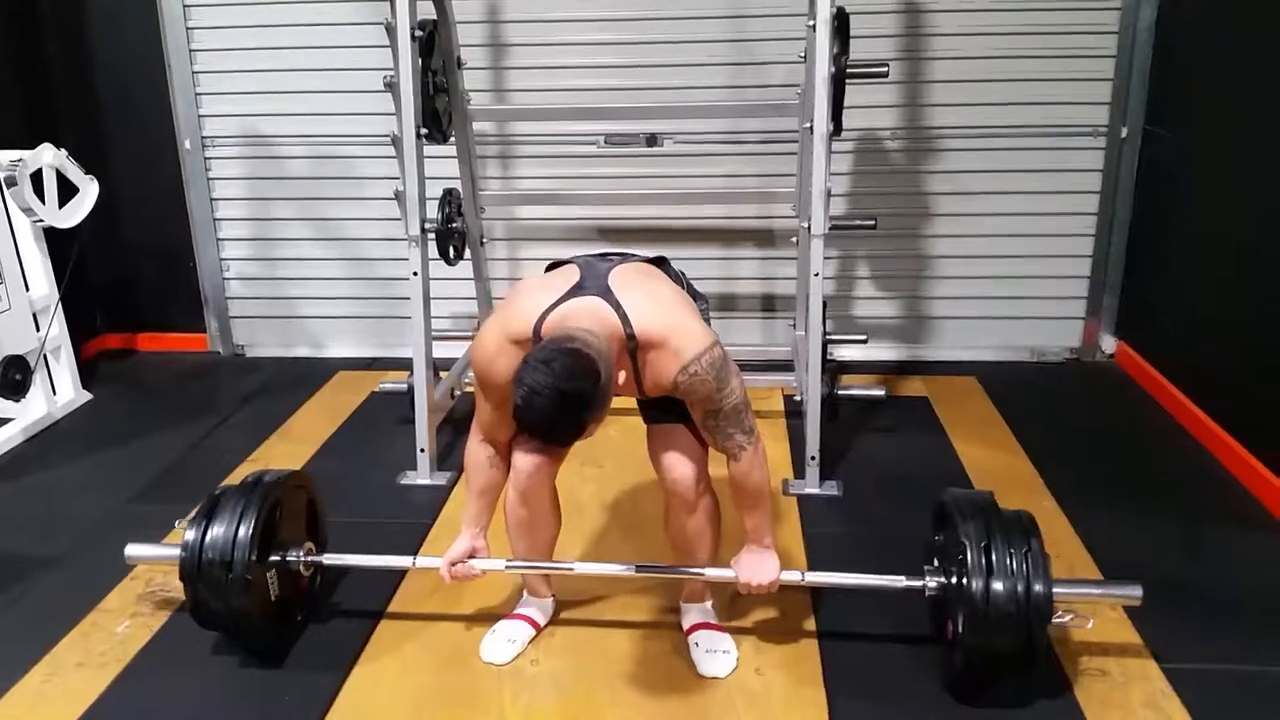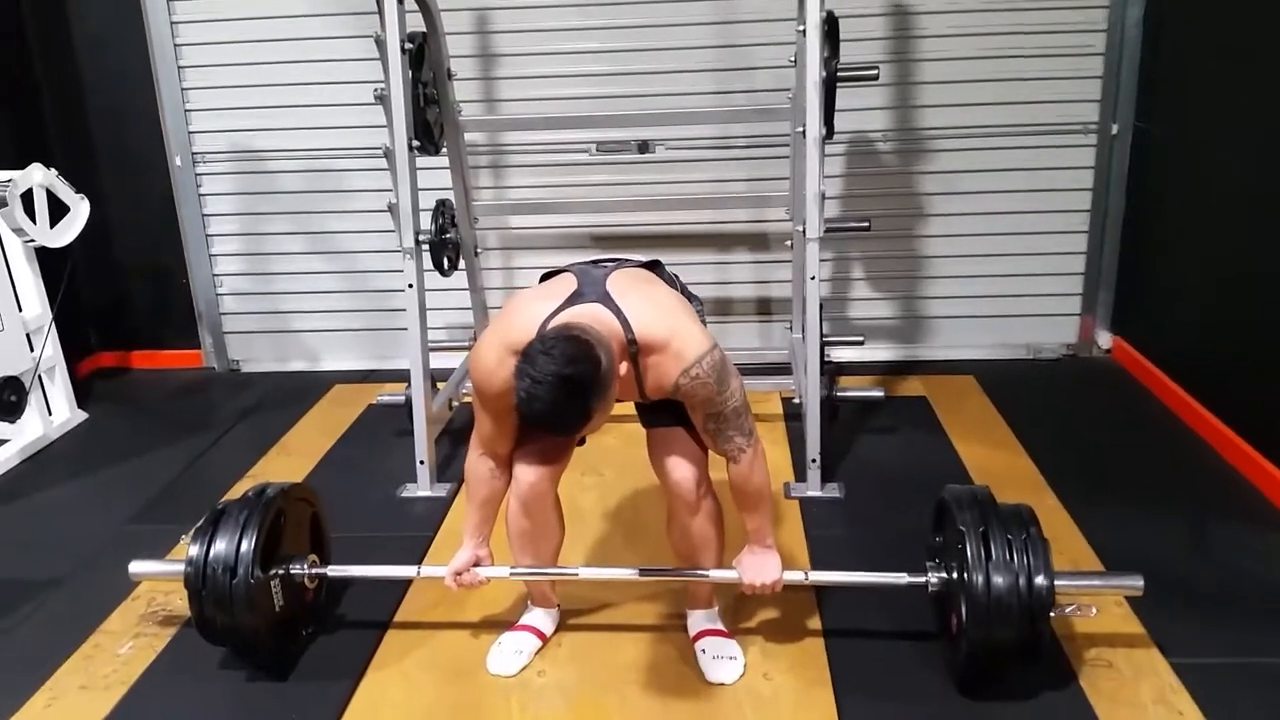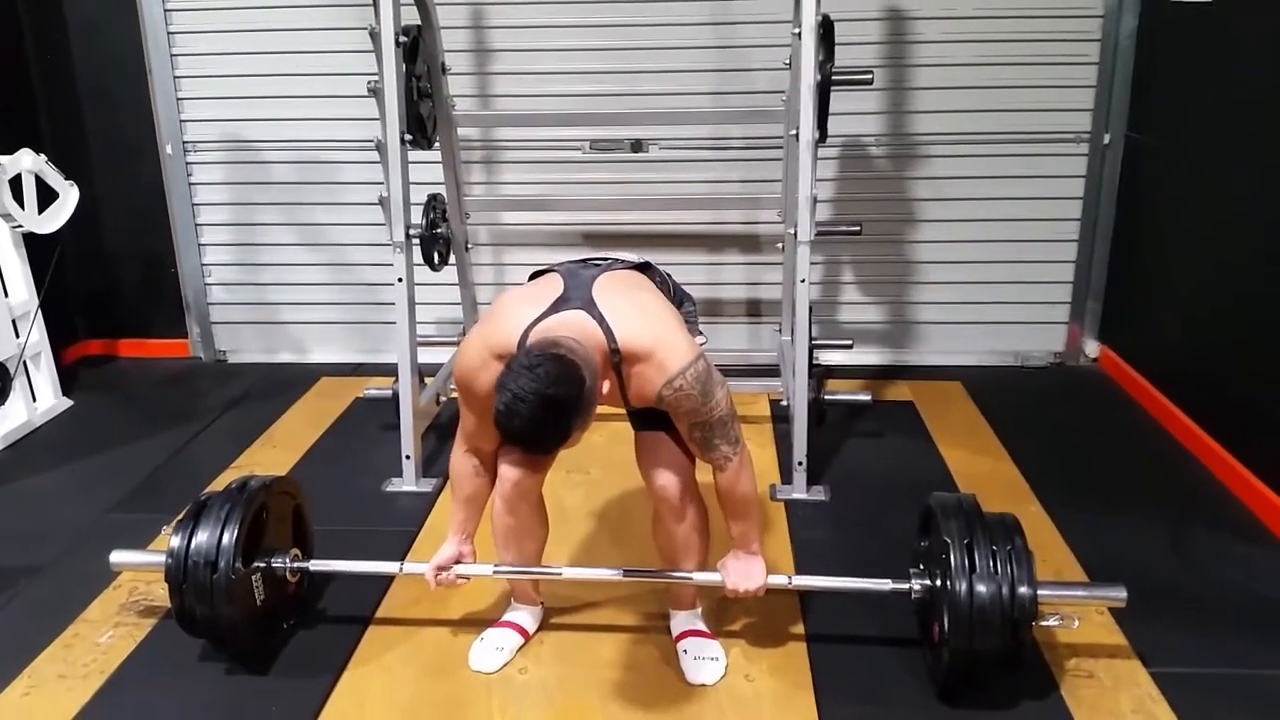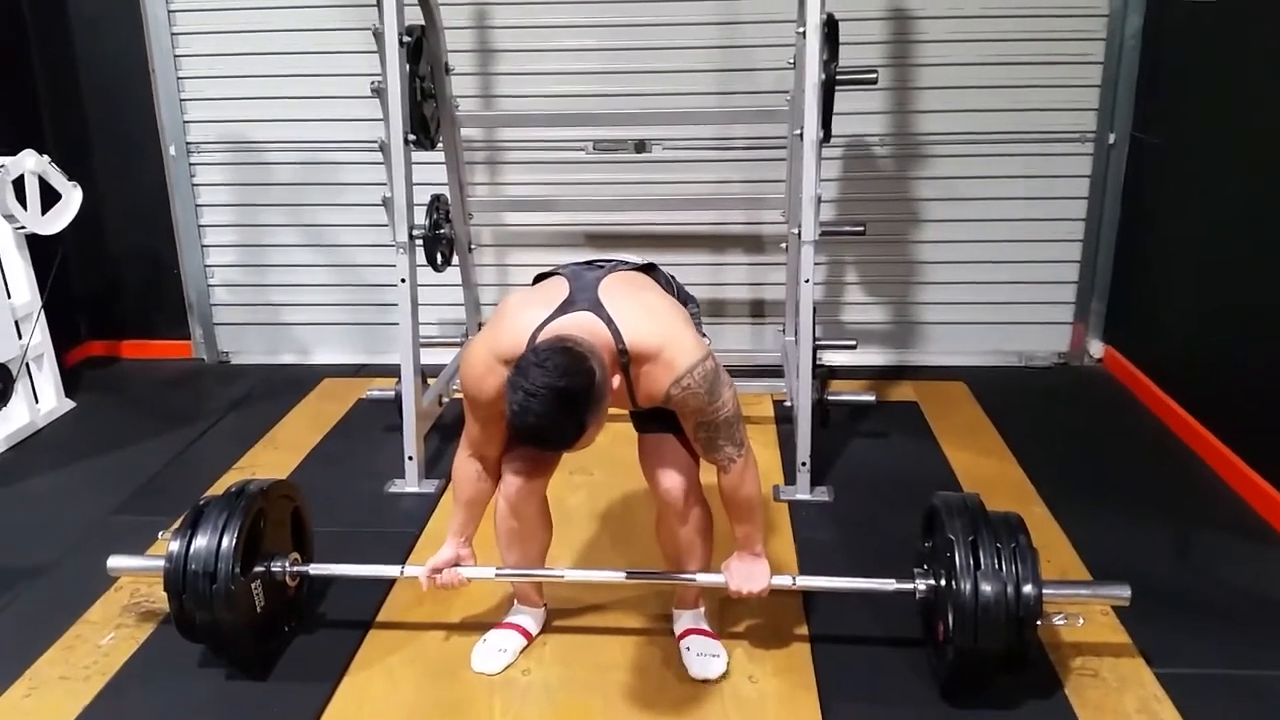
dt=1s
person 1, frame 1
left shoulder: (682, 351)
right shoulder: (502, 345)
left elbow: (743, 444)
right elbow: (489, 440)
left wrist: (759, 544)
right wrist: (472, 531)
left hip: (658, 341)
right hip: (563, 321)
left knee: (685, 476)
right knee: (527, 467)
left ankle: (697, 603)
right ankle: (535, 597)
person 1, frame 2
left shoulder: (683, 354)
right shoulder: (498, 356)
left elbow: (741, 446)
right elbow: (489, 452)
left wrist: (760, 544)
right wrist: (474, 542)
left hip: (656, 345)
right hip: (554, 339)
left knee: (686, 479)
right knee: (529, 477)
left ankle: (703, 610)
right ankle: (541, 608)
person 1, frame 3
left shoulder: (668, 364)
right shoulder: (484, 357)
left elbow: (728, 455)
right elbow: (475, 449)
left wrist: (746, 550)
right wrist: (459, 537)
left knee: (672, 484)
right knee: (513, 477)
left ankle: (686, 613)
right ankle: (523, 606)
person 1, frame 4
left shoulder: (676, 362)
right shoulder: (490, 363)
left elbow: (733, 456)
right elbow: (478, 455)
left wrist: (749, 552)
right wrist: (458, 540)
left hip: (652, 344)
left knee: (676, 487)
right knee: (517, 480)
left ankle: (690, 612)
right ankle: (527, 608)
